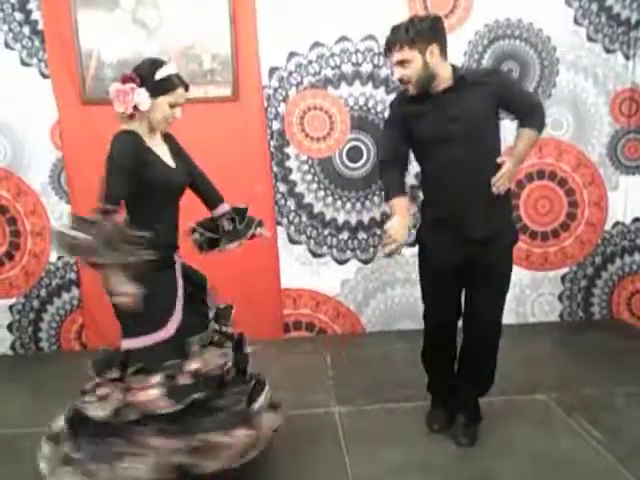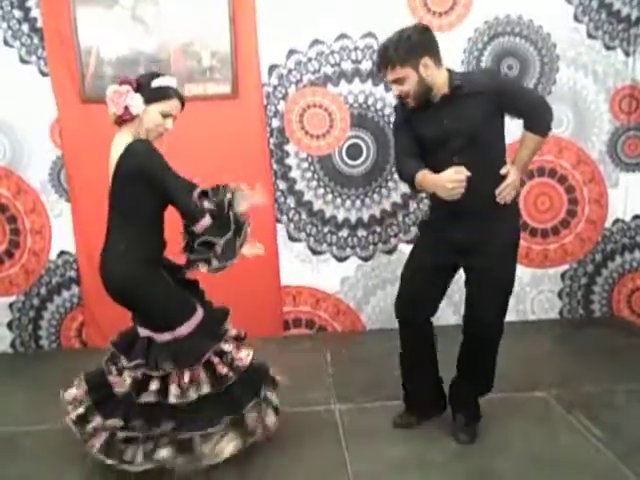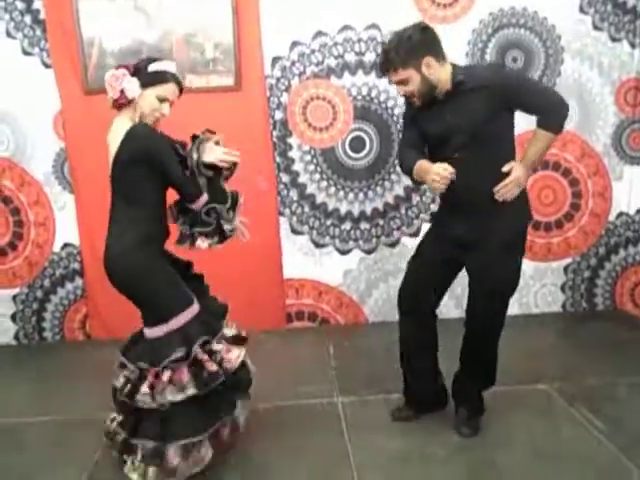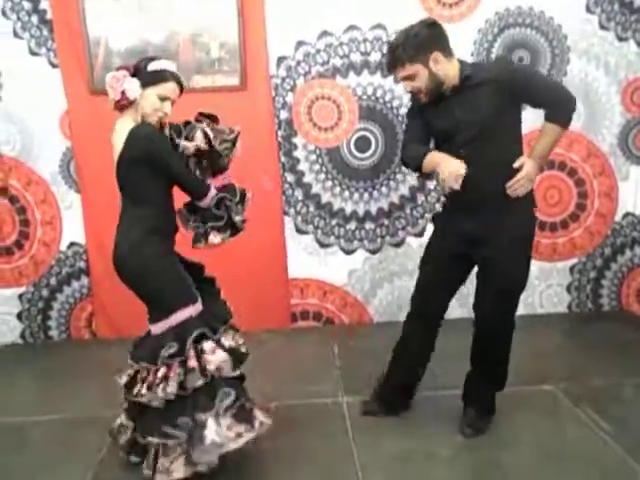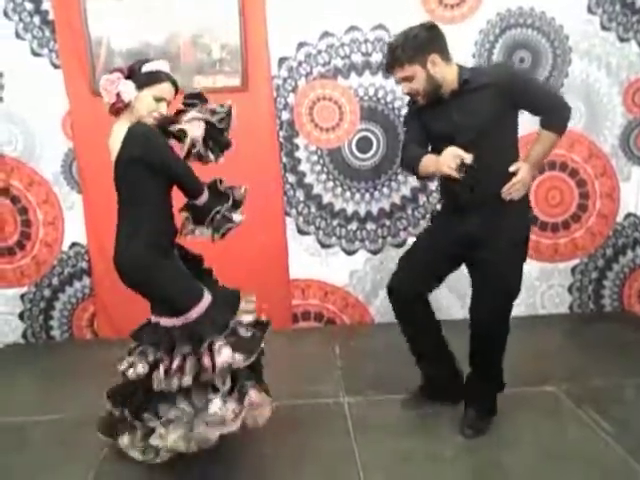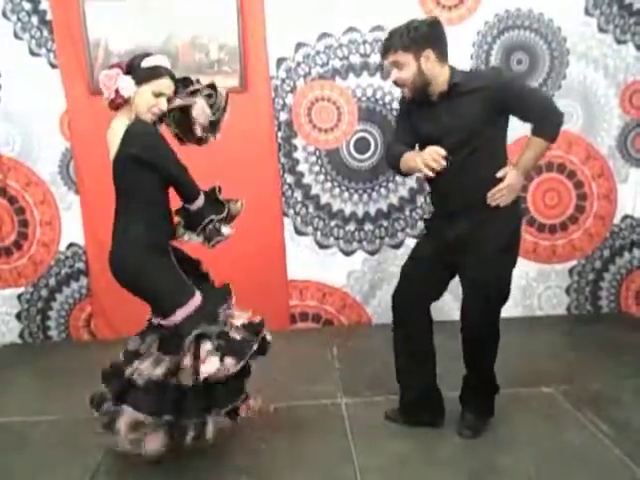
dt=0.3s
person 1, frame 1
left shoulder: (487, 83)
right shoulder: (404, 107)
left elbow: (534, 112)
right elbow: (391, 163)
left wrist: (514, 161)
right wrist: (398, 211)
left hip: (493, 230)
right hip: (441, 234)
left knee: (483, 325)
right knee: (439, 322)
left ankle: (467, 407)
right ankle: (442, 399)
person 1, frame 2
left shoulder: (487, 87)
right shoulder: (407, 111)
left elbow: (540, 113)
right elbow: (406, 163)
left wrist: (518, 169)
right wrist: (435, 183)
left hip: (494, 227)
right hip: (441, 226)
left knee: (484, 323)
right knee: (410, 308)
left ankle: (466, 406)
right ankle: (425, 400)
person 1, frame 3
left shoulder: (494, 82)
right shoulder: (418, 106)
left elbow: (554, 109)
right elbow: (408, 154)
left wrist: (526, 167)
right wrist: (428, 170)
left hip: (500, 223)
right hip: (450, 220)
left knee: (484, 317)
right knee: (413, 300)
left ankle: (469, 400)
right ankle: (423, 395)
person 1, frame 4
left shoulder: (501, 77)
right shoulder: (424, 103)
left elbow: (562, 102)
right elbow: (411, 151)
left wrist: (536, 160)
right wrist: (441, 161)
left hip: (507, 218)
right hip: (456, 218)
left knee: (494, 316)
right knee: (425, 305)
left ankle: (479, 402)
right ankle: (394, 392)
person 1, frame 5
left shoulder: (499, 82)
right shoulder: (421, 107)
left elbow: (557, 109)
right elbow: (410, 155)
left wrist: (531, 165)
right wrist: (438, 163)
left hip: (503, 220)
right hip: (453, 218)
left knee: (489, 316)
right knee: (404, 287)
left ankle: (480, 402)
right ankle: (442, 381)
person 1, frame 6
left shoulder: (489, 86)
right shoulder: (412, 105)
left elbow: (549, 116)
right elbow: (395, 152)
left wrist: (520, 172)
right wrist: (417, 159)
left hip: (491, 226)
right hip: (443, 224)
left knee: (479, 320)
right knee: (407, 301)
left ankle: (477, 405)
right ankle: (420, 403)
person 2, frame 1
left shoulder: (165, 142)
right shoulder: (127, 144)
left elbow: (202, 185)
right elbow: (109, 206)
left wrist: (239, 222)
right wrist: (118, 270)
left hip: (160, 261)
right hip: (136, 265)
left knee: (195, 337)
right knee: (154, 353)
person 2, frame 2
left shoulder: (133, 149)
right shoulder: (140, 153)
left elbow: (182, 187)
right elbow: (186, 205)
left wrist: (231, 202)
right wrist: (230, 244)
left hip: (132, 265)
right hip: (134, 270)
left knee: (160, 335)
right knee: (192, 335)
right ankle: (191, 437)
person 2, frame 3
left shoulder: (125, 132)
right shoulder: (142, 137)
left elbow: (167, 153)
right elbow: (186, 187)
left wrist: (202, 153)
right wrist: (223, 218)
left hip: (129, 252)
right hip: (137, 256)
left knee: (164, 337)
right knee: (187, 334)
left ankle: (145, 432)
right ankle: (177, 445)
person 2, frame 4
left shoulder: (130, 132)
right shoulder: (146, 137)
left elbow: (172, 150)
right elbow: (193, 185)
left wrist: (190, 141)
left hip: (139, 250)
right hip: (146, 253)
left knee: (172, 332)
right knee: (192, 331)
left ankle: (154, 433)
right ankle: (187, 440)
person 2, frame 5
left shoulder: (127, 133)
right shoulder: (143, 137)
left elbow: (180, 117)
right elbow: (189, 183)
left wrist: (191, 123)
right wrist: (217, 208)
left hip: (141, 250)
right hip: (147, 256)
left knee: (178, 323)
right knee: (211, 318)
left ankle: (152, 421)
person 2, frame 6
left shoulder: (125, 129)
right shoulder: (141, 134)
left elbow: (177, 109)
right elbow: (183, 183)
left wrist: (193, 104)
right wrist: (209, 214)
left hip: (139, 249)
right hip: (141, 255)
left knee: (178, 323)
right knee: (196, 322)
